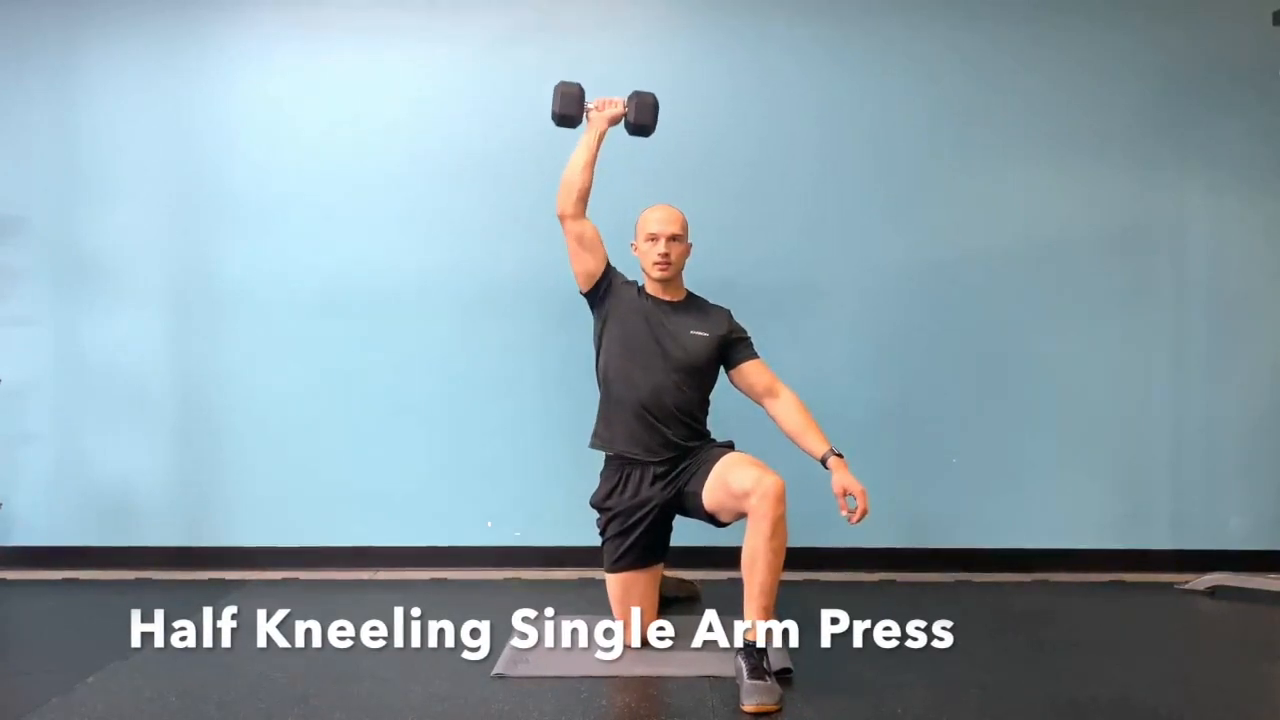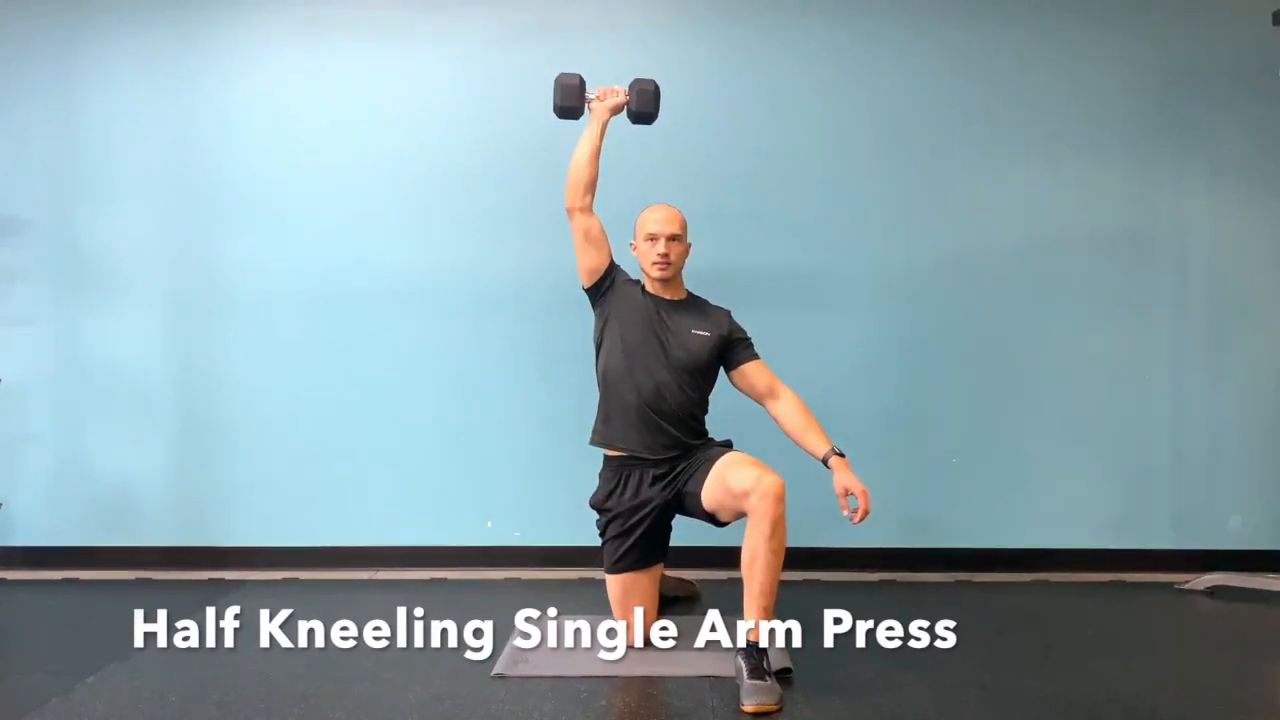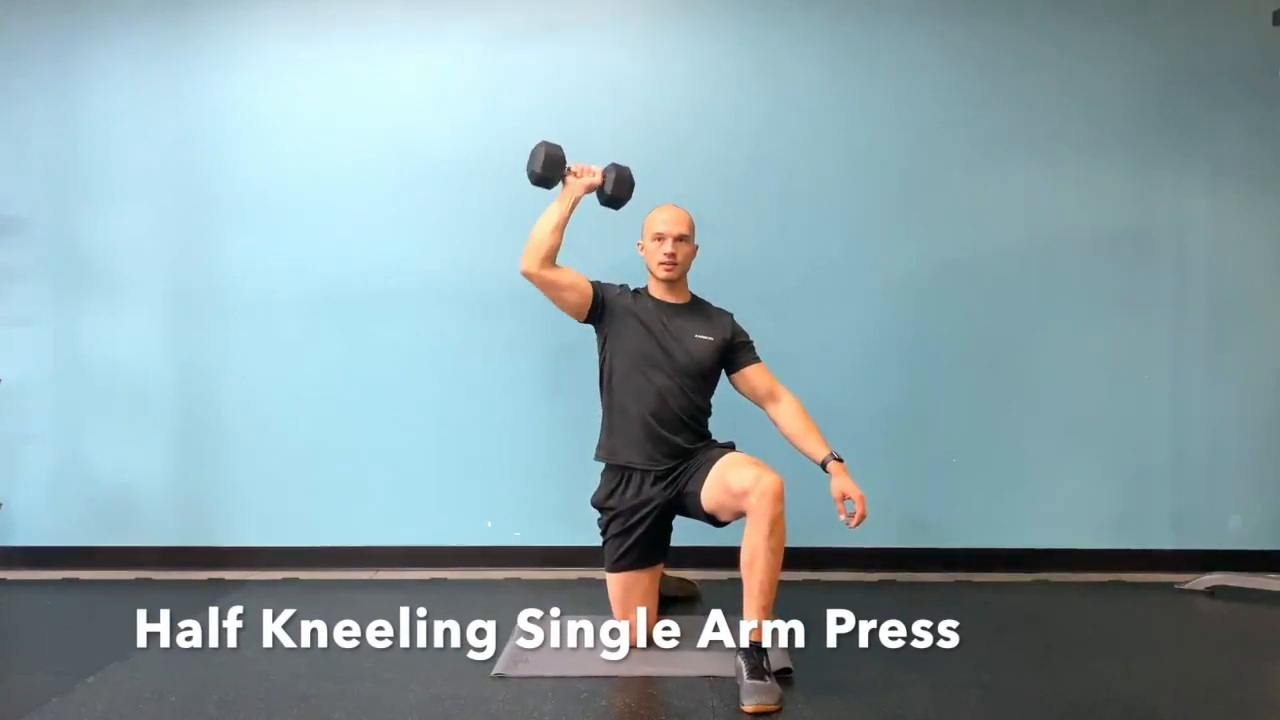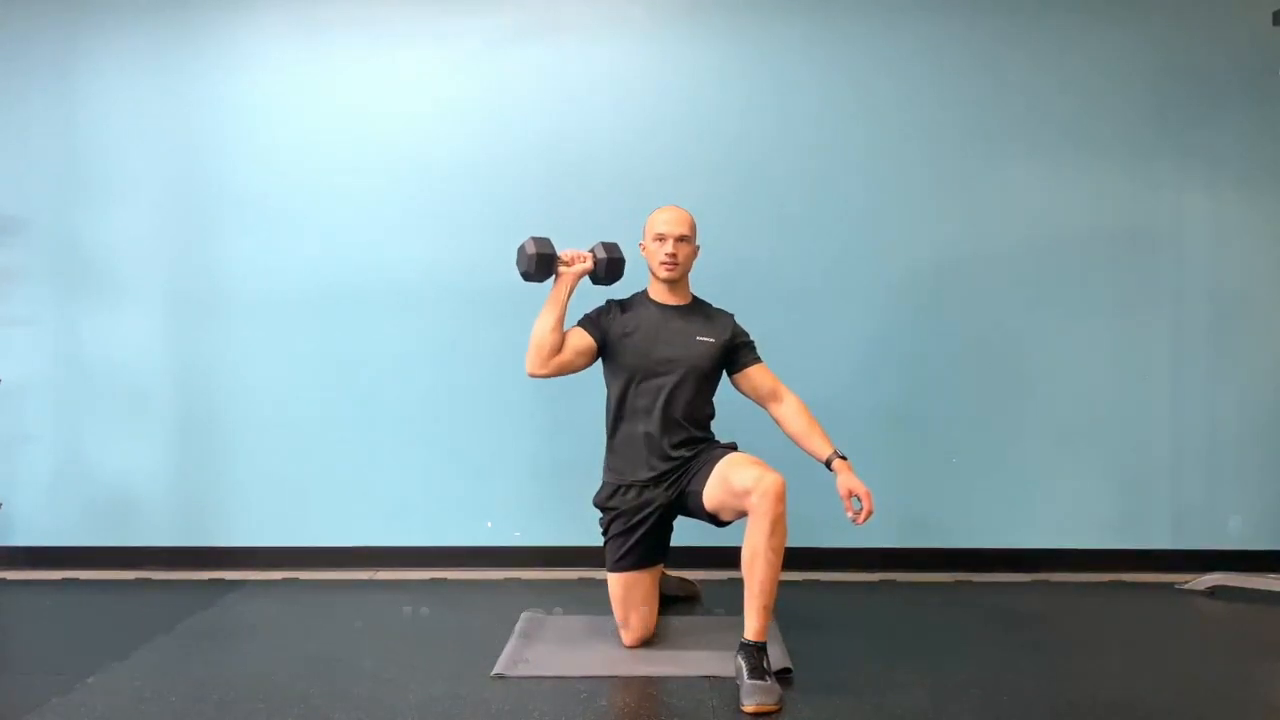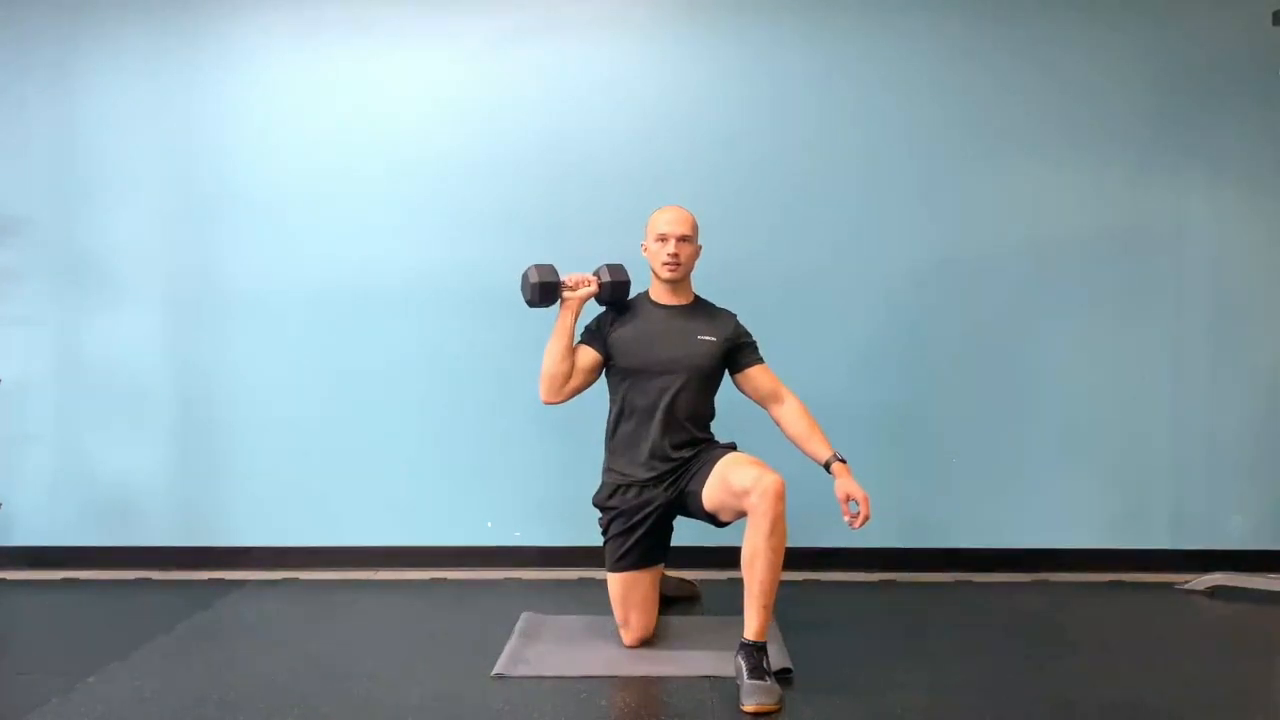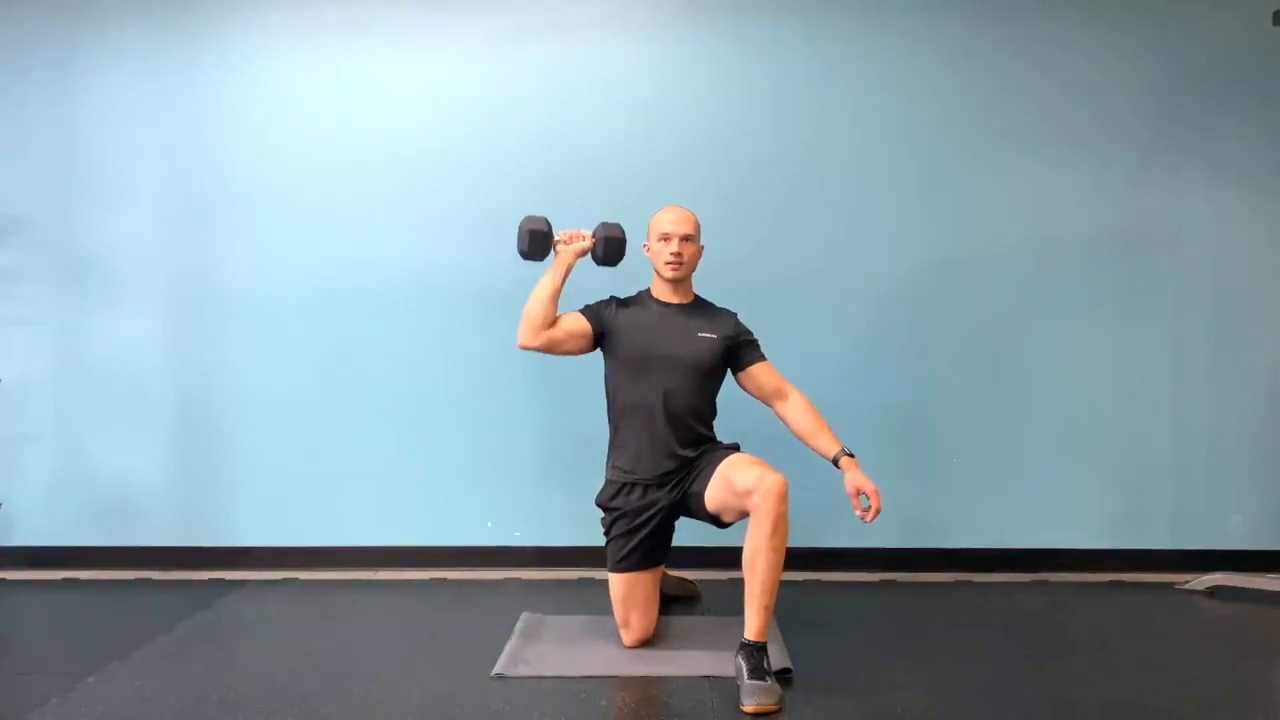
dt=0.5s
person 1, frame 1
left shoulder: (716, 322)
right shoulder: (611, 298)
left elbow: (773, 394)
right elbow: (571, 213)
left wrist: (833, 460)
right wrist: (597, 129)
left hip: (695, 463)
right hip: (627, 476)
left knee: (768, 489)
right knee: (635, 634)
left ankle: (752, 651)
right ankle: (660, 579)
person 1, frame 2
left shoulder: (717, 323)
right shoulder: (612, 295)
left elbow: (774, 395)
right elbow: (578, 205)
left wrist: (835, 460)
right wrist: (600, 119)
left hip: (693, 463)
right hip: (627, 477)
left knee: (767, 488)
right knee: (635, 636)
left ankle: (753, 651)
right ankle: (660, 579)
person 1, frame 3
left shoulder: (719, 325)
right shoulder: (614, 305)
left elbow: (774, 398)
right elbow: (535, 267)
left wrist: (833, 464)
right wrist: (573, 192)
left hip: (696, 465)
right hip: (630, 480)
left knee: (766, 488)
right knee: (633, 633)
left ankle: (752, 651)
right ankle: (656, 577)
person 1, frame 4
left shoulder: (721, 327)
right shoulder: (614, 318)
left elbow: (778, 398)
right elbow: (540, 363)
left wrist: (837, 463)
right wrist: (564, 284)
left hip: (697, 465)
right hip: (631, 482)
left knee: (768, 486)
right knee: (635, 635)
left ankle: (752, 651)
right ankle: (655, 579)
person 1, frame 5
left shoulder: (722, 326)
right shoulder: (614, 321)
left elbow: (779, 399)
right elbow: (553, 391)
left wrist: (837, 466)
right wrist: (569, 311)
left hip: (697, 465)
right hip: (631, 482)
left knee: (767, 487)
right knee: (634, 635)
left ankle: (752, 651)
right ankle: (652, 579)
person 1, frame 6
left shoulder: (724, 325)
right shoulder: (615, 314)
left elbow: (783, 397)
right elbow: (532, 337)
left wrist: (845, 461)
right wrist: (563, 262)
left hip: (700, 467)
right hip: (633, 482)
left knee: (769, 487)
right knee: (636, 635)
left ankle: (753, 652)
right ankle: (656, 578)
